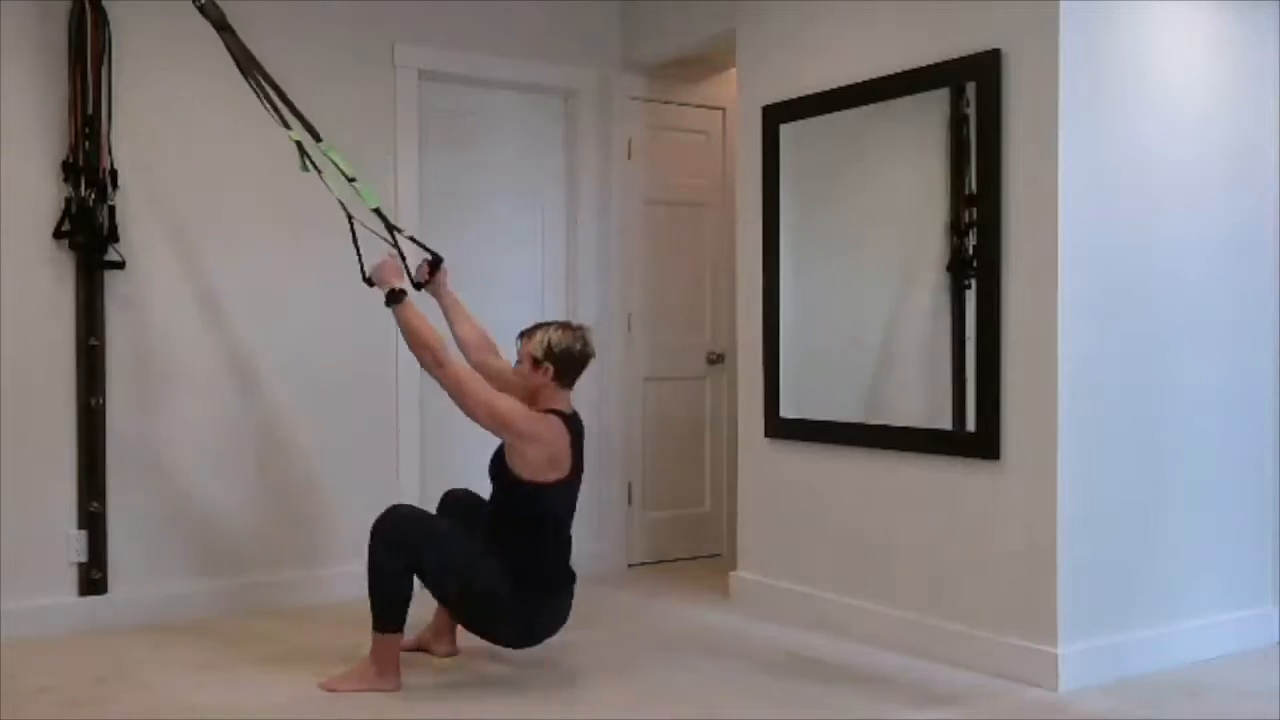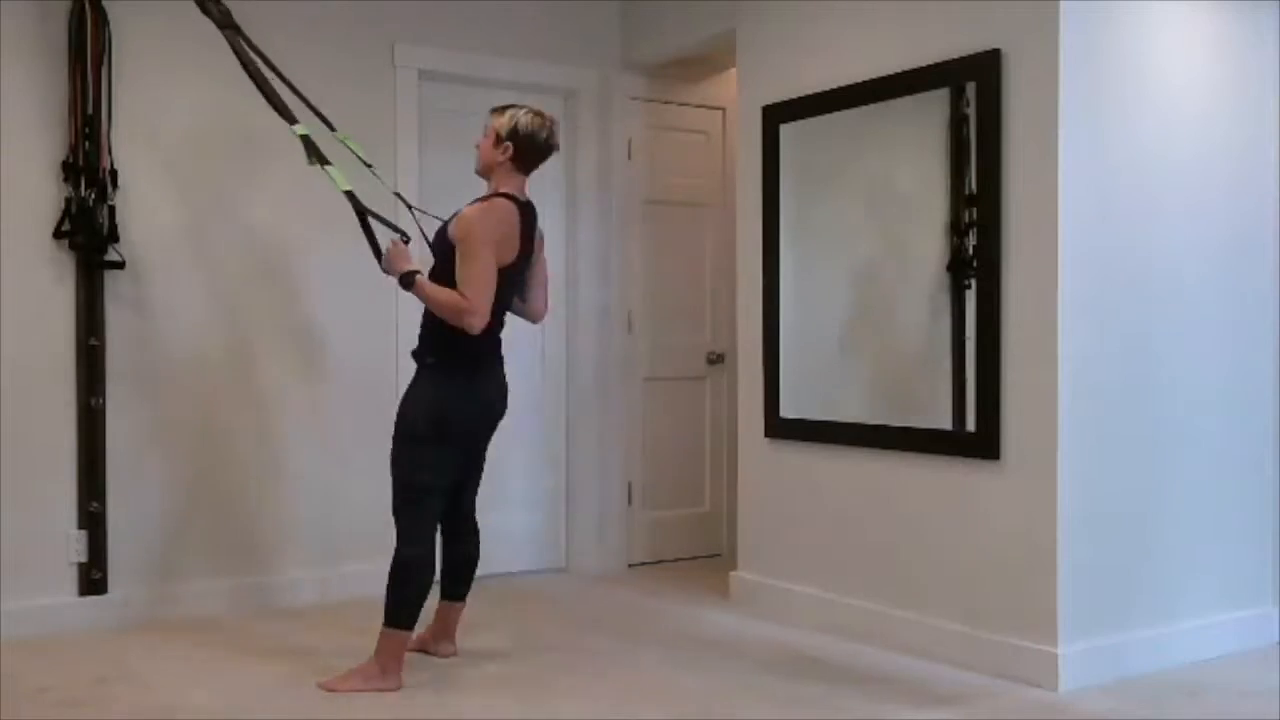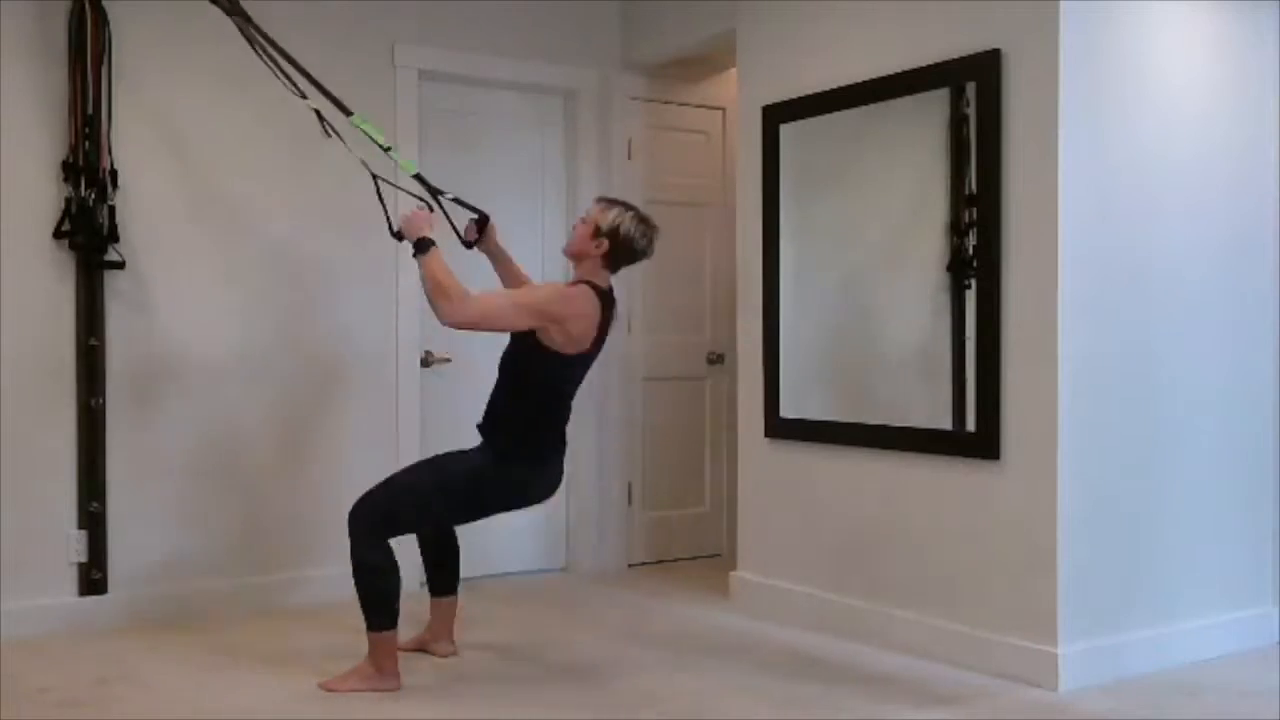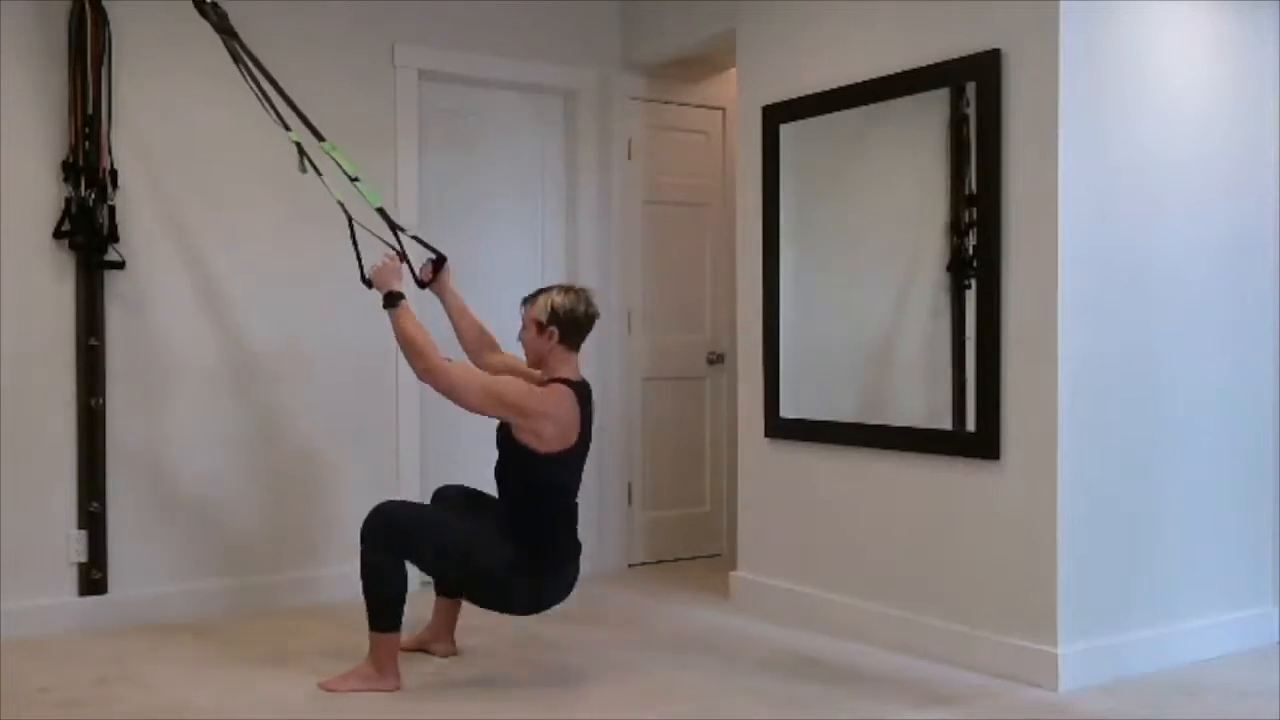
dt=0.4s
person 1, frame 1
left shoulder: (537, 431)
right shoulder: (555, 417)
left elbow: (441, 363)
right elbow: (489, 361)
left wrist: (396, 291)
right wrist: (439, 289)
left hip: (524, 602)
right hip: (540, 592)
left knee: (397, 528)
right knee: (458, 510)
left ankle: (382, 668)
right ankle: (440, 634)
person 1, frame 2
left shoulder: (484, 216)
right shoulder: (526, 219)
left elbow: (473, 315)
right elbow: (535, 308)
left wrist: (409, 275)
left hip: (449, 387)
right hip: (482, 386)
left knee: (417, 518)
right knee: (455, 509)
left ankle: (385, 666)
right ankle: (442, 633)
person 1, frame 3
left shoulder: (567, 302)
right shoulder: (591, 299)
left elbow: (454, 310)
right elbow: (526, 299)
left wrist: (423, 241)
right wrist: (491, 247)
left hip: (516, 462)
right hip: (529, 464)
left knee: (369, 519)
right knee: (433, 506)
left ankle: (380, 668)
right ankle: (439, 632)
person 1, frame 4
left shoulder: (542, 404)
right shoulder: (564, 392)
left elbow: (434, 371)
right elbow: (487, 354)
left wrist: (394, 294)
right wrist: (443, 288)
left hip: (526, 570)
right hip: (549, 563)
left knee: (387, 525)
right knee: (451, 500)
left ankle: (381, 667)
right ankle: (439, 635)
